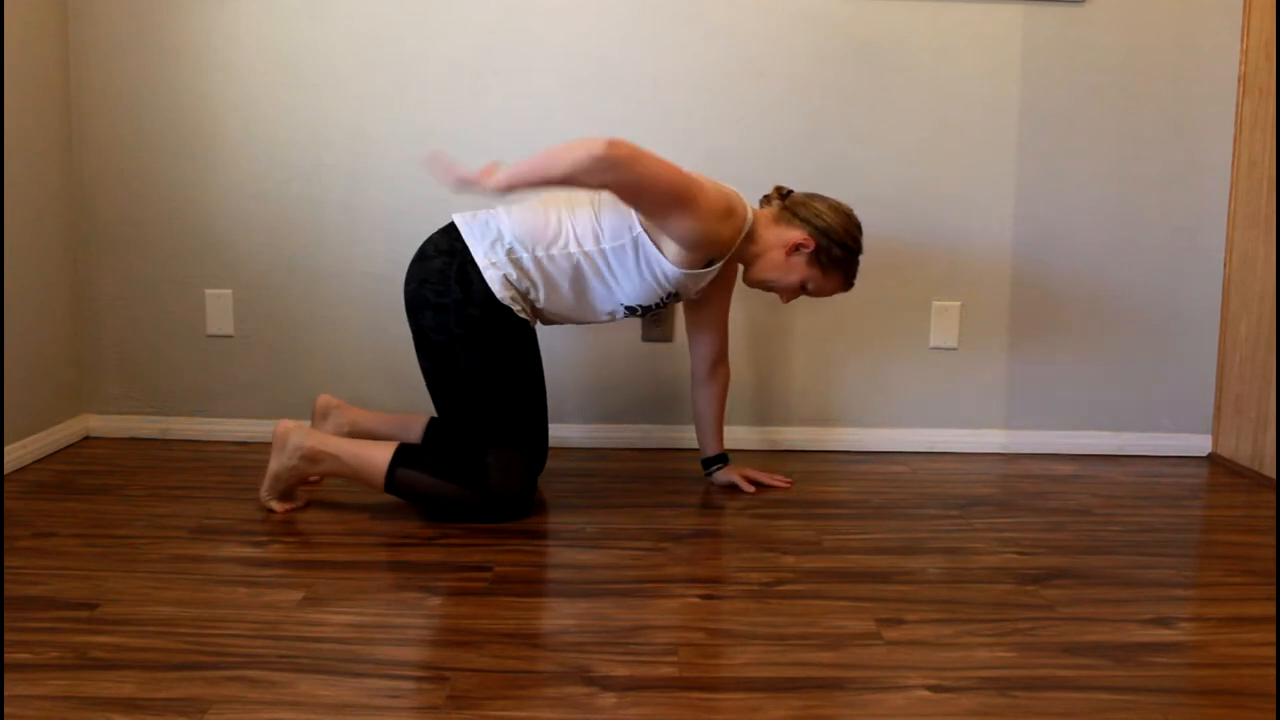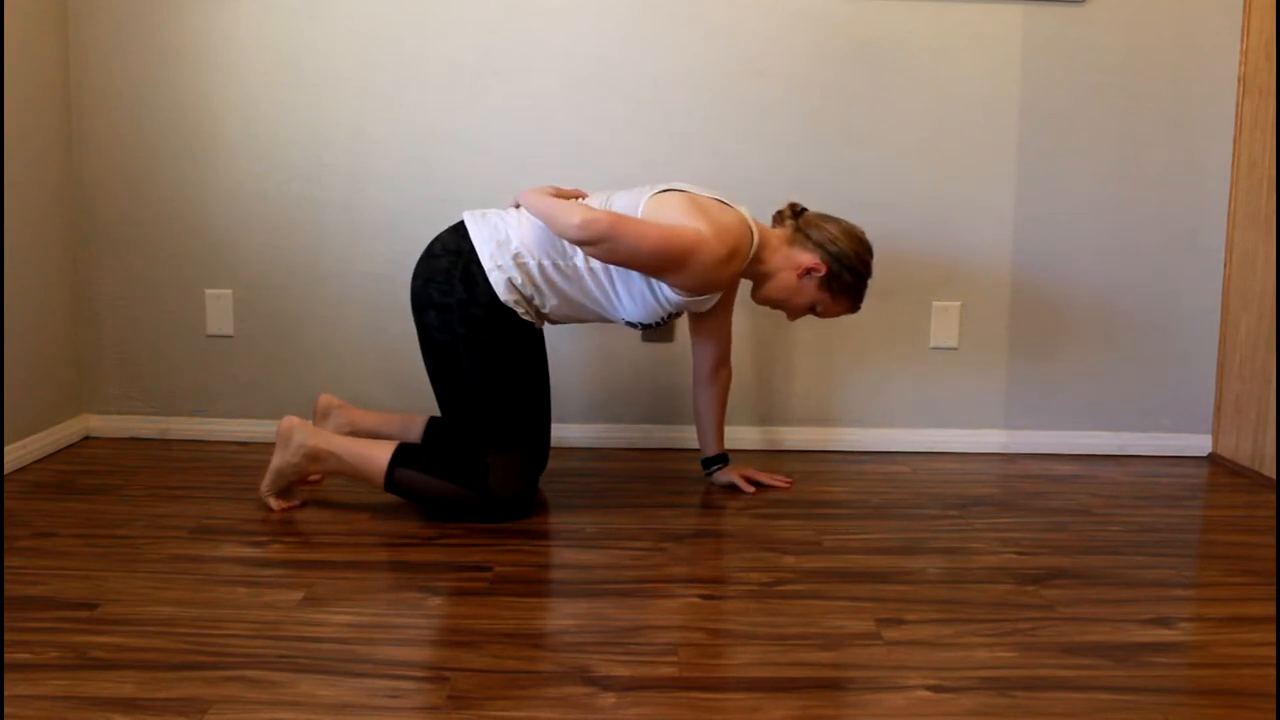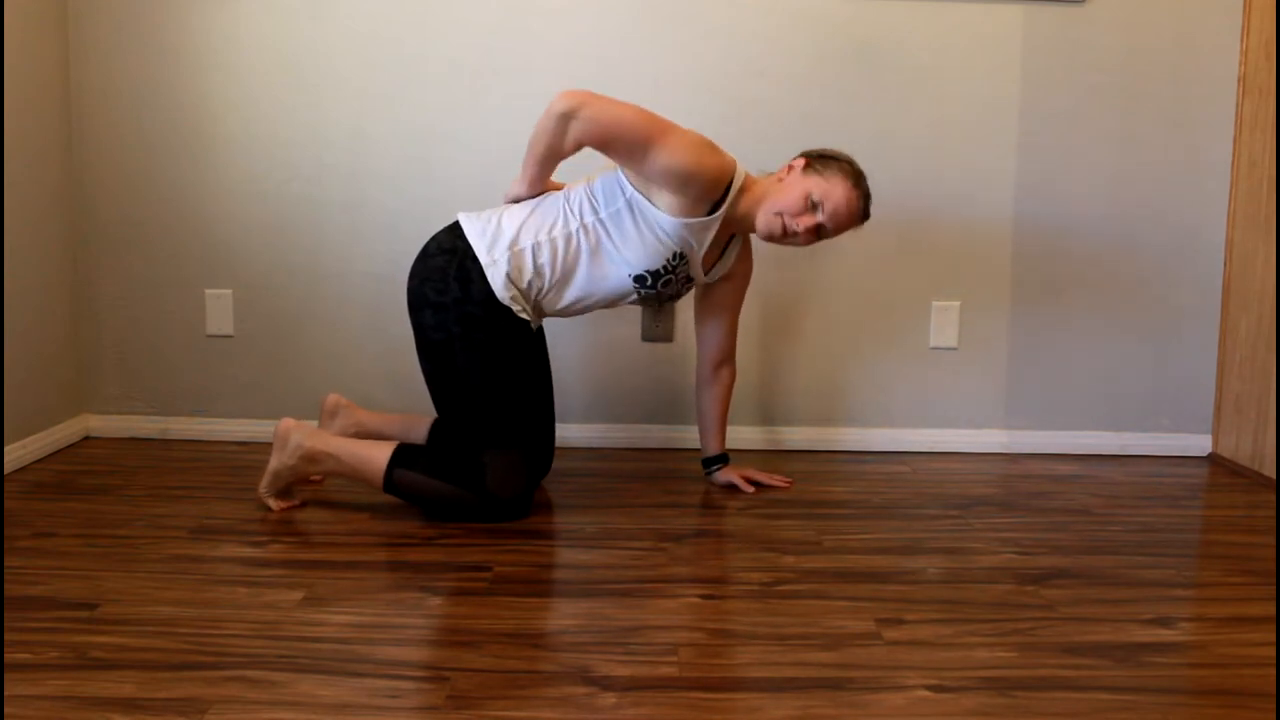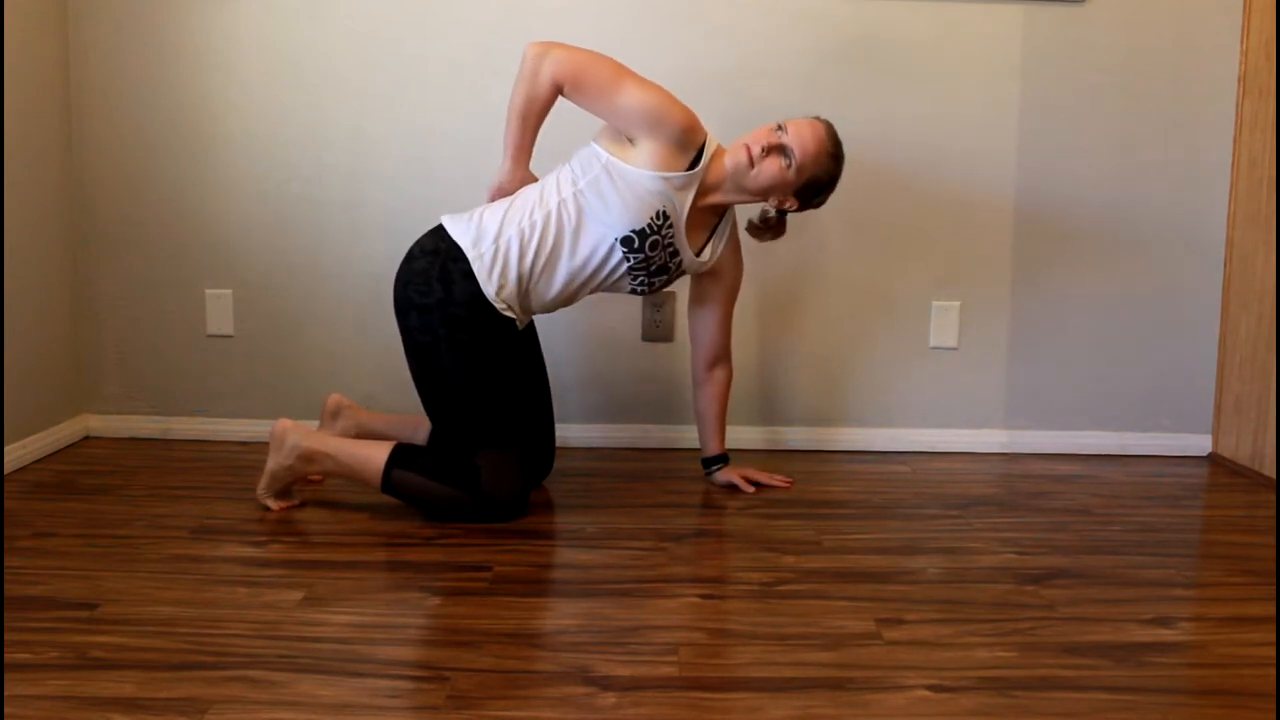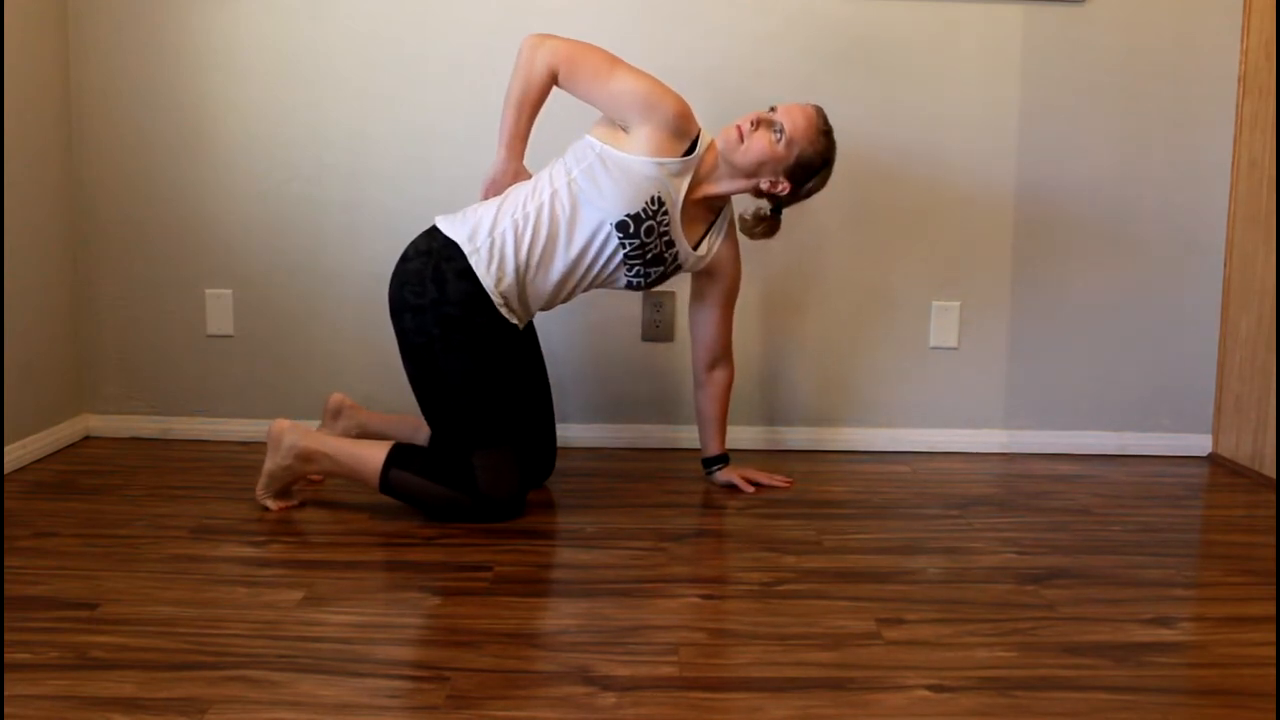
dt=1s
person 1, frame 1
left shoulder: (721, 257)
right shoulder: (713, 224)
left elbow: (710, 362)
right elbow: (608, 154)
left wrist: (716, 460)
right wrist: (495, 180)
left hip: (490, 287)
right hip: (463, 280)
left knee: (518, 456)
right knee: (502, 491)
left ankle: (348, 422)
right ankle: (311, 449)
person 1, frame 2
left shoulder: (725, 265)
right shoulder: (717, 251)
left elbow: (712, 363)
right elbow: (591, 228)
left wrist: (716, 461)
right wrist: (534, 200)
left hip: (498, 289)
right hip: (468, 281)
left knee: (519, 456)
right knee: (504, 490)
left ankle: (347, 421)
right ankle: (314, 447)
person 1, frame 3
left shoulder: (732, 260)
right shoulder: (700, 173)
left elbow: (716, 362)
right elbow: (571, 109)
left wrist: (716, 460)
right wrist: (528, 186)
left hip: (506, 304)
right hip: (464, 279)
left knee: (528, 461)
right knee: (502, 493)
left ankle: (353, 421)
right ankle: (312, 449)
person 1, frame 4
left shoulder: (720, 251)
right shoulder: (673, 134)
left elbow: (711, 361)
right elbow: (544, 58)
left wrist: (716, 460)
right wrist: (513, 169)
left hip: (497, 306)
right hip: (450, 281)
left knee: (531, 463)
right knee: (498, 493)
left ankle: (353, 421)
right ankle: (307, 448)
person 1, frame 5
left shoulder: (717, 248)
right shoulder: (666, 124)
left elbow: (713, 362)
right elbow: (541, 50)
left wrist: (717, 460)
right wrist: (507, 162)
left hip: (499, 308)
right hip: (446, 279)
left knee: (532, 466)
right knee: (496, 493)
left ankle: (354, 421)
right ankle: (305, 448)
